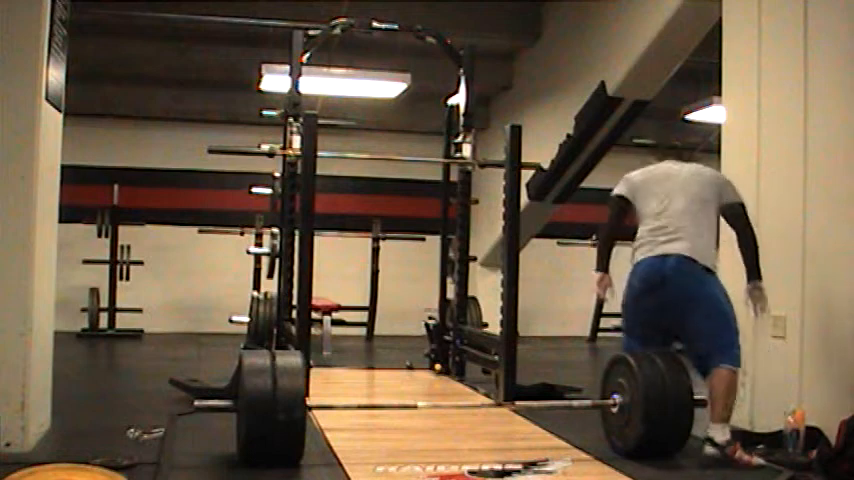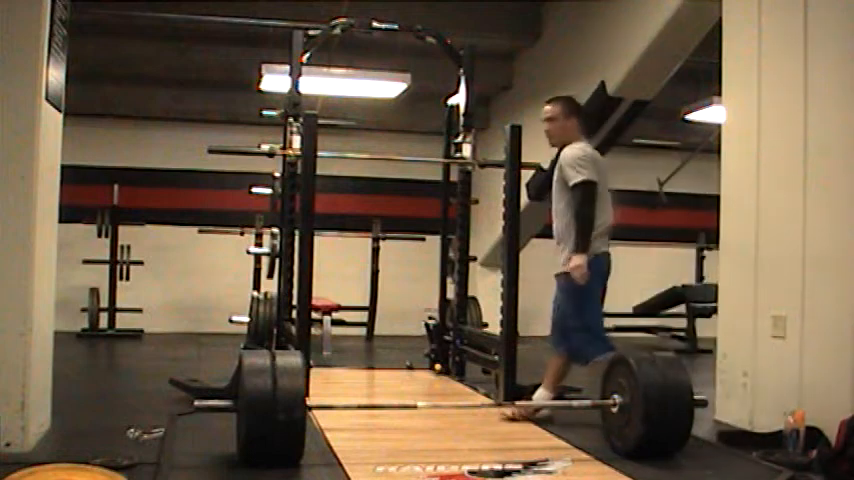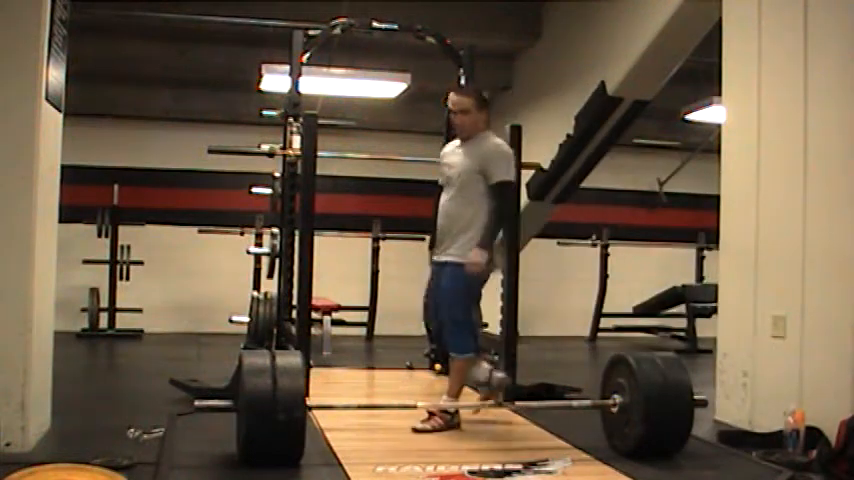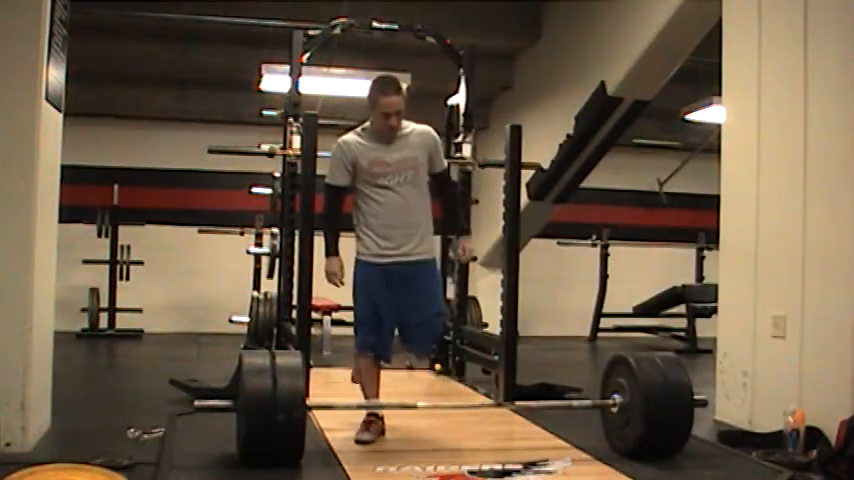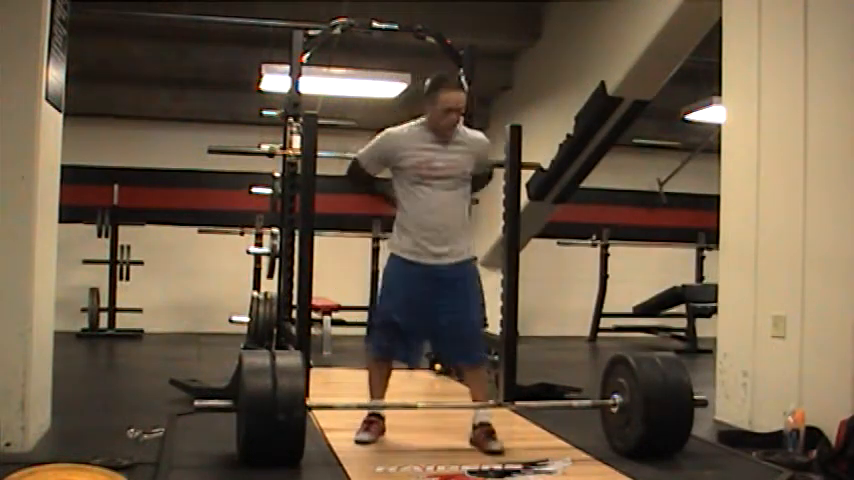
dt=1s
person 1, frame 1
left shoulder: (636, 177)
right shoulder: (713, 178)
left elbow: (612, 221)
right elbow: (743, 228)
left wrist: (602, 270)
right wrist: (754, 281)
left hip: (647, 267)
right hip: (693, 267)
left knee: (640, 350)
right knee: (723, 352)
right ankle: (719, 437)
person 1, frame 2
left shoulder: (575, 154)
right shoulder: (582, 156)
left elbow: (585, 205)
left wrist: (580, 254)
left hip: (581, 263)
right hip: (584, 261)
left knee: (588, 339)
right knee: (564, 334)
right ankle: (541, 401)
person 1, frame 3
left shoulder: (495, 151)
right shoulder: (450, 150)
left elbow: (503, 203)
left wrist: (483, 248)
right wrist: (434, 245)
left hip: (469, 258)
right hip: (444, 256)
left knee: (457, 328)
right knee: (443, 326)
left ankle: (449, 408)
person 1, frame 4
left shoulder: (425, 138)
right shoulder: (348, 147)
left elbow: (445, 187)
right elbow: (333, 203)
left wrist: (460, 233)
right wrist: (331, 253)
left hip: (420, 257)
right hip: (373, 259)
left knee: (426, 331)
right knee: (369, 336)
left ankle: (370, 364)
right ankle: (373, 413)
person 1, frame 5
left shoulder: (476, 143)
right shoulder: (396, 139)
right elbow: (356, 172)
left hip: (458, 262)
right hip: (408, 259)
left knee: (471, 344)
right knee: (384, 339)
left ankle: (482, 423)
right ankle: (376, 415)
